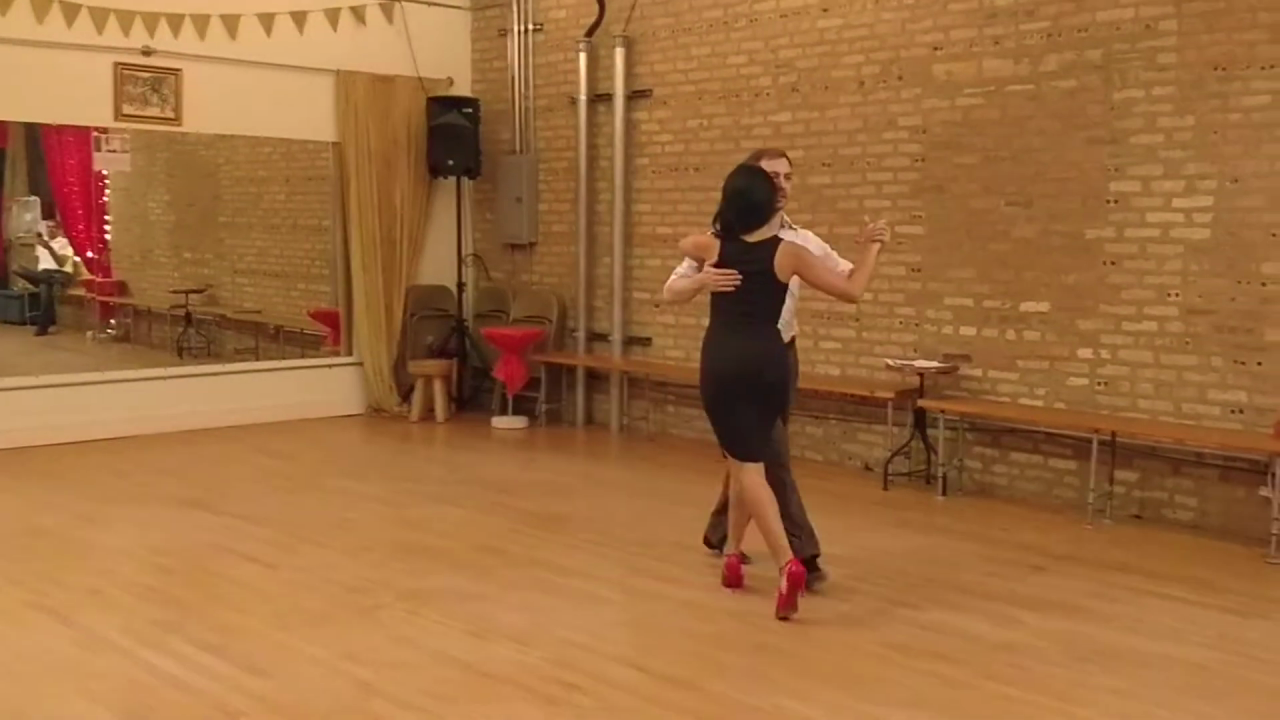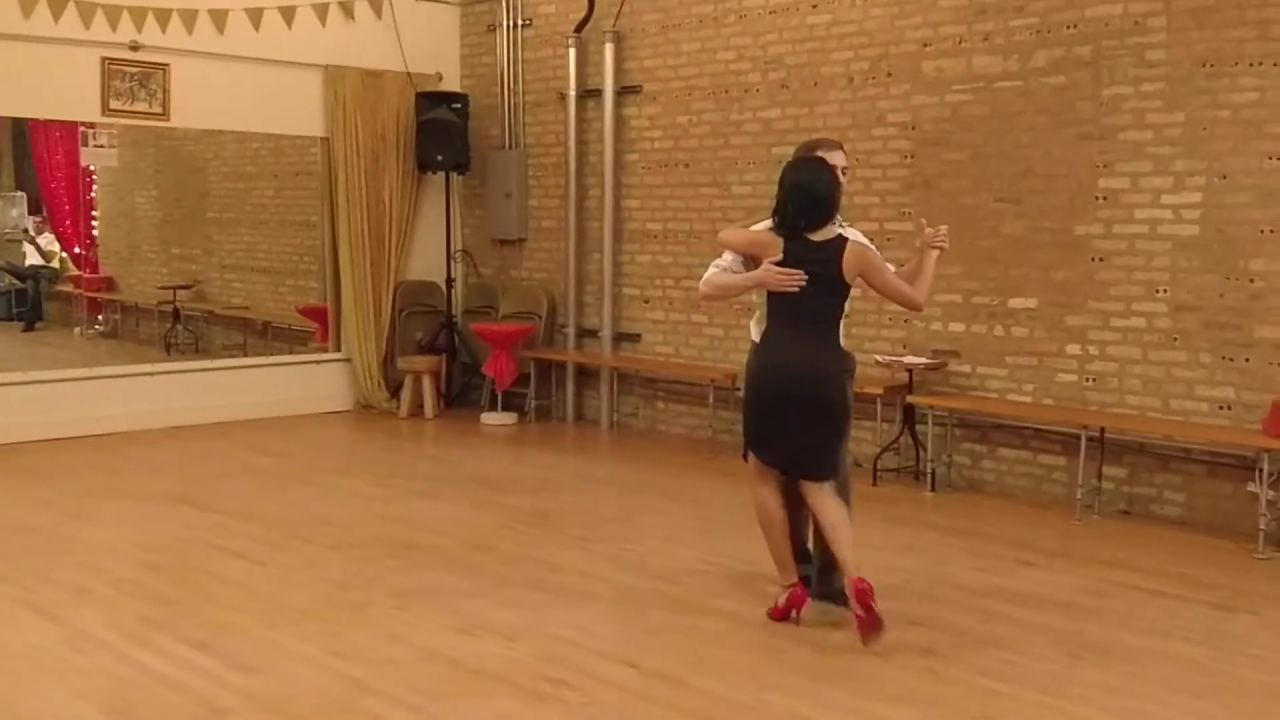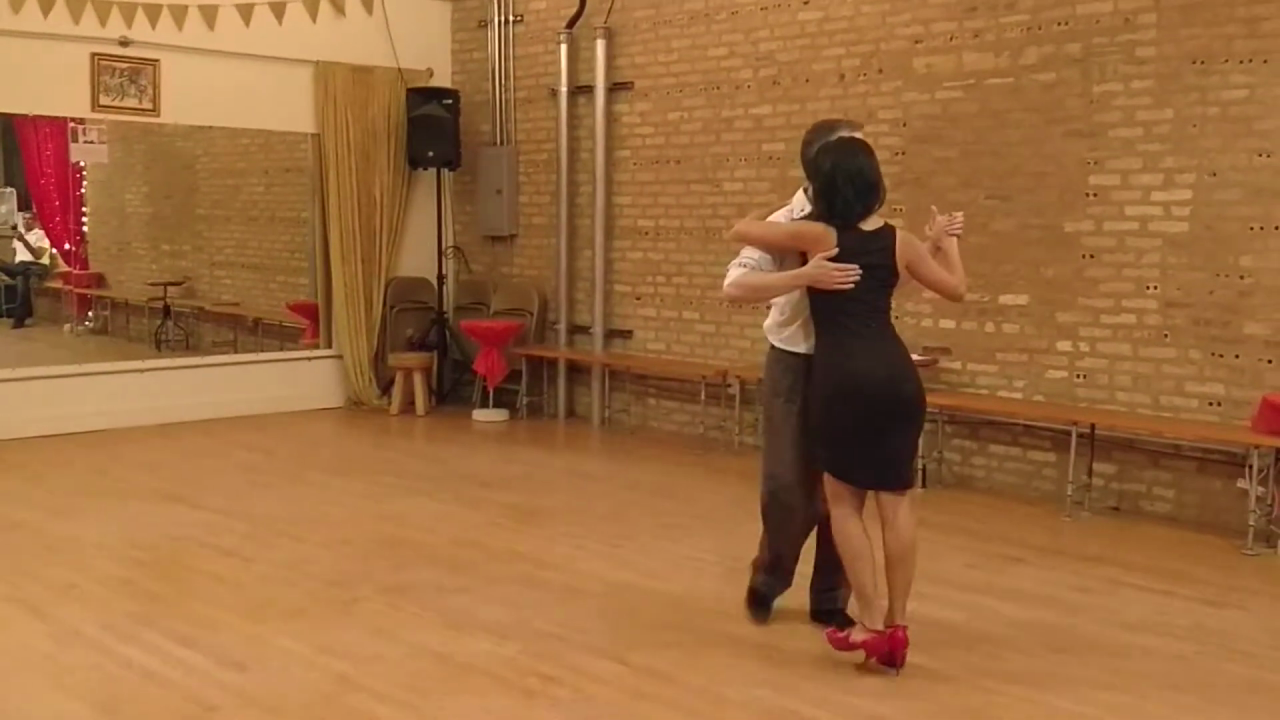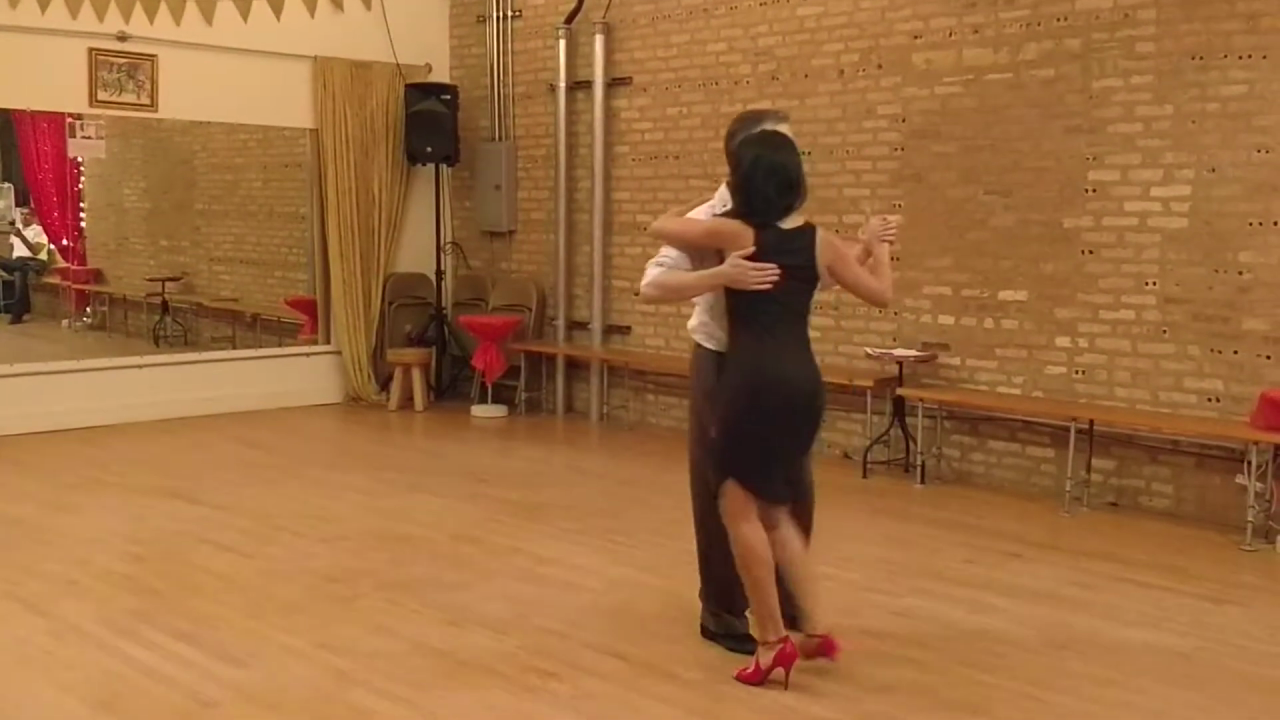
dt=0.7s
person 1, frame 1
left shoulder: (713, 247)
right shoulder: (788, 253)
left elbow: (683, 244)
right elbow: (851, 291)
right wrist: (873, 246)
left hip: (722, 362)
right hip: (768, 362)
left knee: (747, 467)
right knee: (746, 460)
left ankle: (787, 564)
right ankle: (732, 557)
person 1, frame 2
left shoulder: (771, 245)
right shoulder: (853, 253)
left elbow: (724, 236)
right elbow: (915, 299)
right wrist: (931, 252)
left hip: (774, 369)
right hip: (824, 374)
left knee: (766, 479)
right knee: (820, 487)
left ankle: (791, 585)
right ankle: (855, 581)
person 1, frame 3
left shoulder: (815, 235)
right shoulder: (898, 242)
left elbow: (740, 230)
right elbow: (956, 288)
left wrist: (767, 217)
right wrist: (948, 240)
left hip: (843, 378)
right hip: (896, 376)
left knee: (843, 499)
right knee: (895, 501)
left ankle: (869, 621)
right ankle: (896, 627)
person 1, frame 4
left shoulder: (733, 233)
right shoulder: (820, 241)
left elbow: (661, 227)
right elbow: (881, 294)
left wrist: (689, 213)
right wrist: (880, 245)
left hip: (754, 383)
right hip: (804, 382)
left knee: (739, 510)
right knee: (774, 509)
left ankle: (774, 641)
right ankle: (815, 627)
person 2, frame 1
left shoulder: (803, 242)
left elbow: (848, 281)
right elbow: (670, 291)
right wrist: (702, 281)
left hip: (781, 356)
right knee: (773, 454)
left ankle: (719, 531)
right ankle: (803, 554)
person 2, frame 2
left shoulder: (851, 241)
right shoulder: (766, 236)
right elbow: (709, 286)
left wrist: (924, 254)
right wrist: (758, 279)
left knee: (833, 471)
left ankle: (831, 574)
right ankle: (799, 568)
person 2, frame 3
right shoulder: (786, 227)
right elbow: (735, 288)
left wrist: (931, 241)
right wrist: (809, 277)
right hip: (795, 367)
right knee: (788, 486)
left ankle: (829, 599)
right ankle: (769, 575)
person 2, frame 4
right shoulder: (710, 221)
right elbow: (653, 286)
left wrist: (868, 246)
right wrist: (720, 276)
right hip: (724, 366)
left knee: (793, 491)
right knee: (722, 494)
left ankle: (782, 596)
right ankle: (723, 615)
